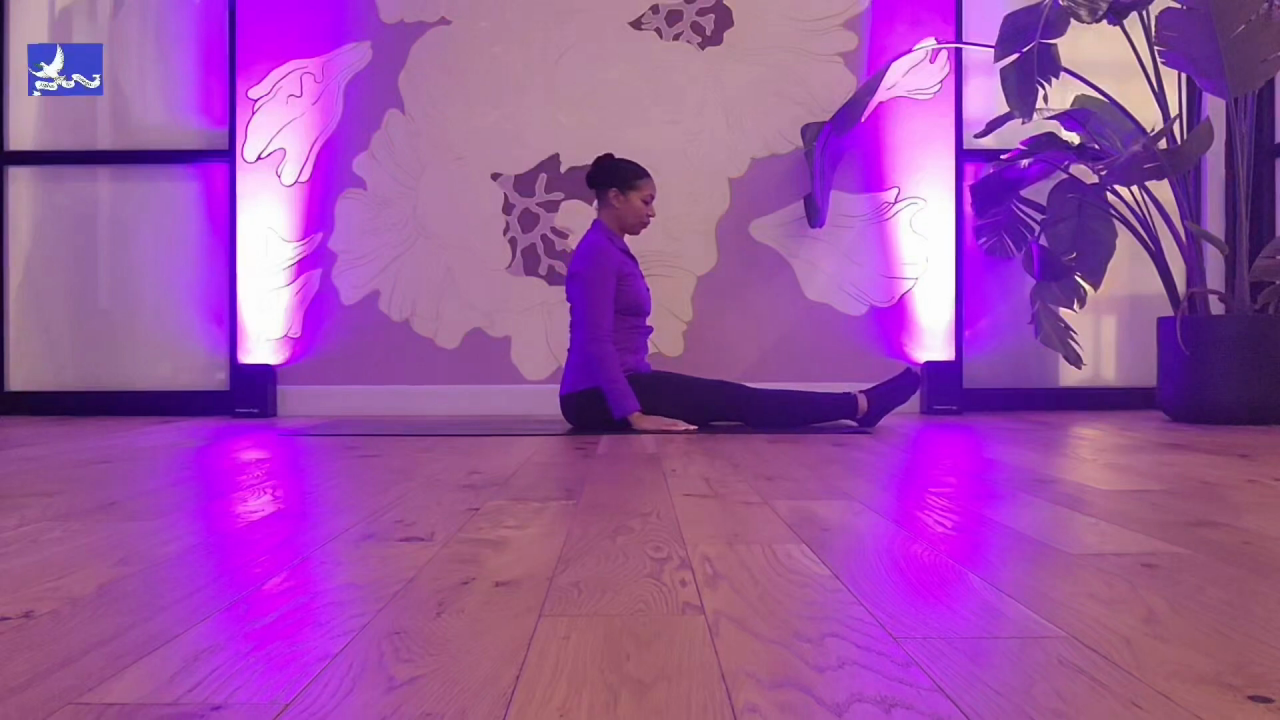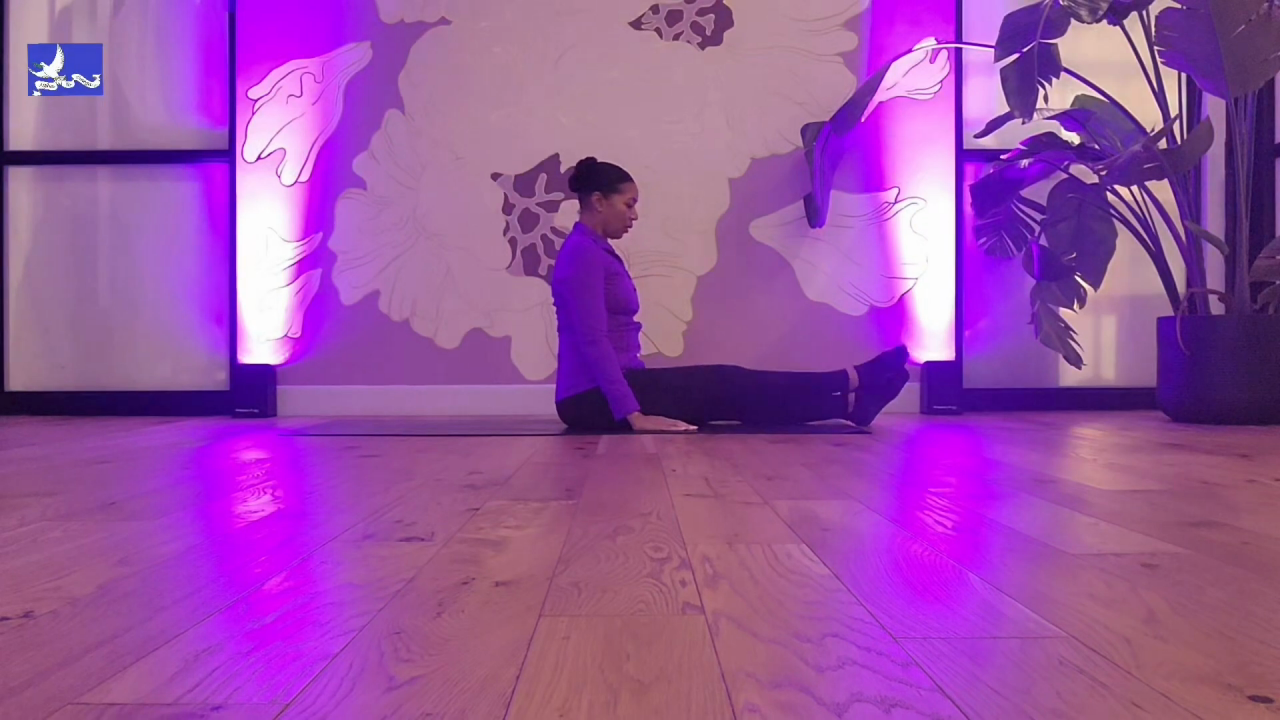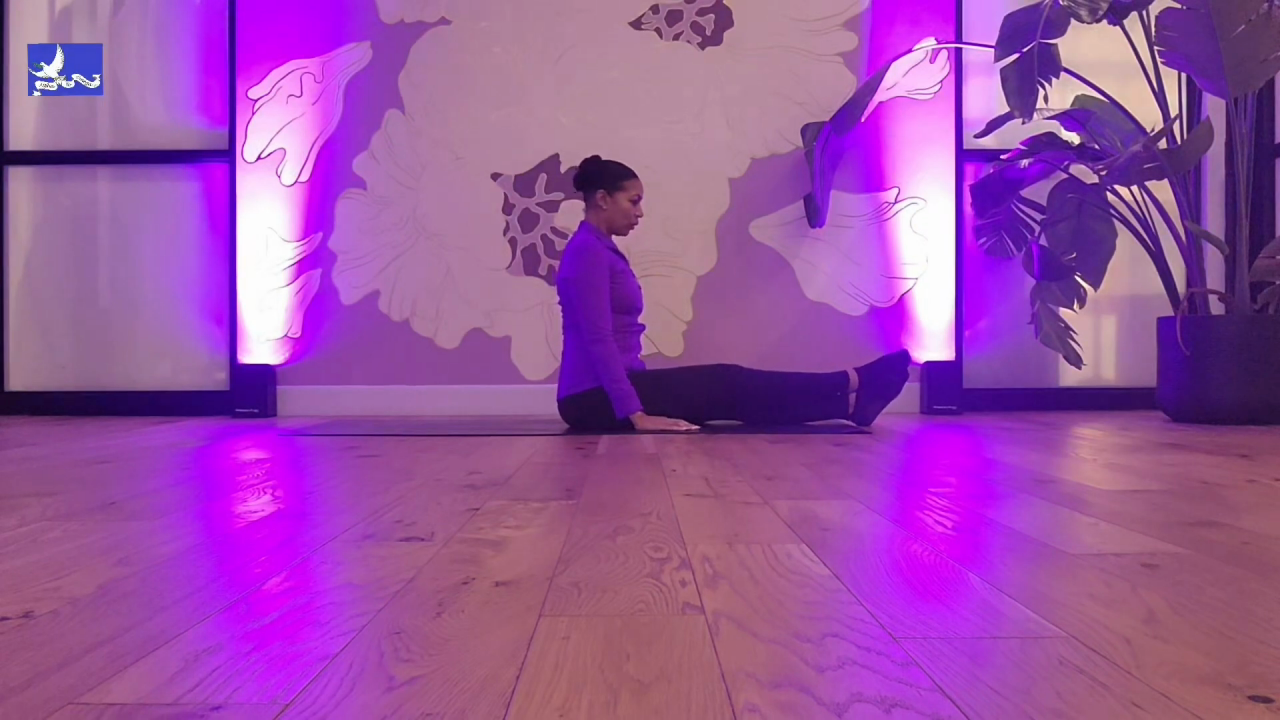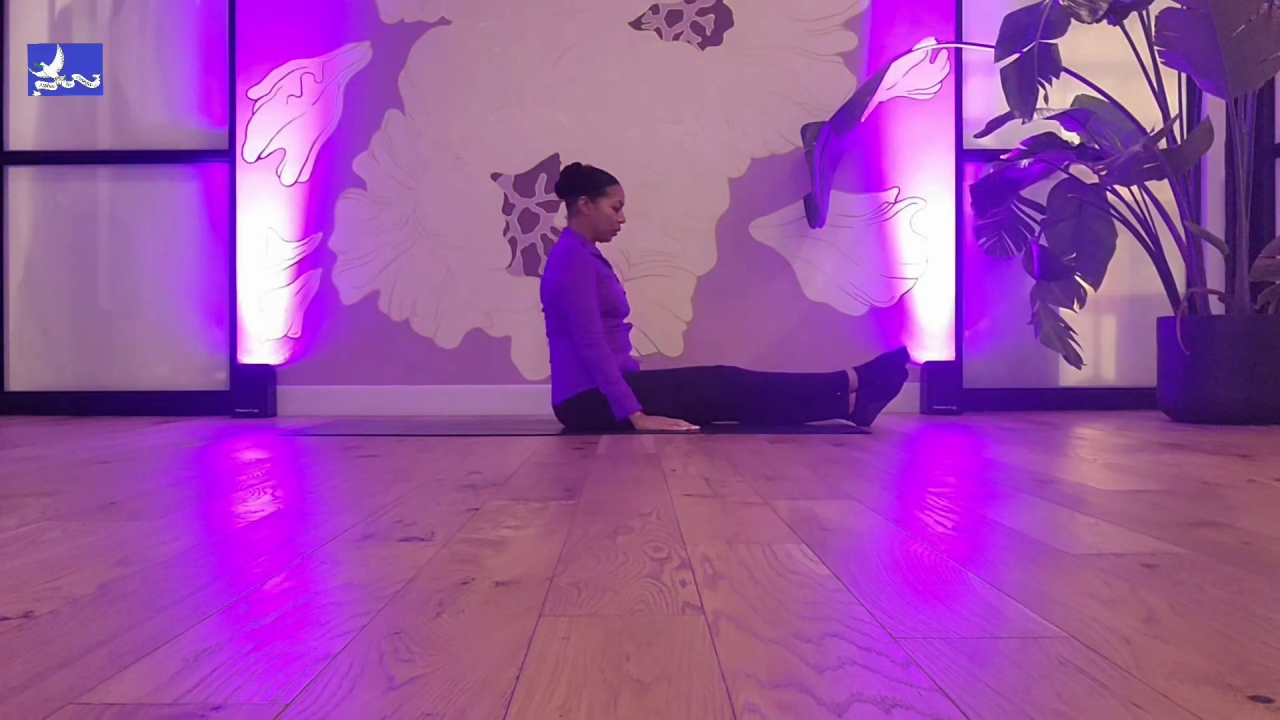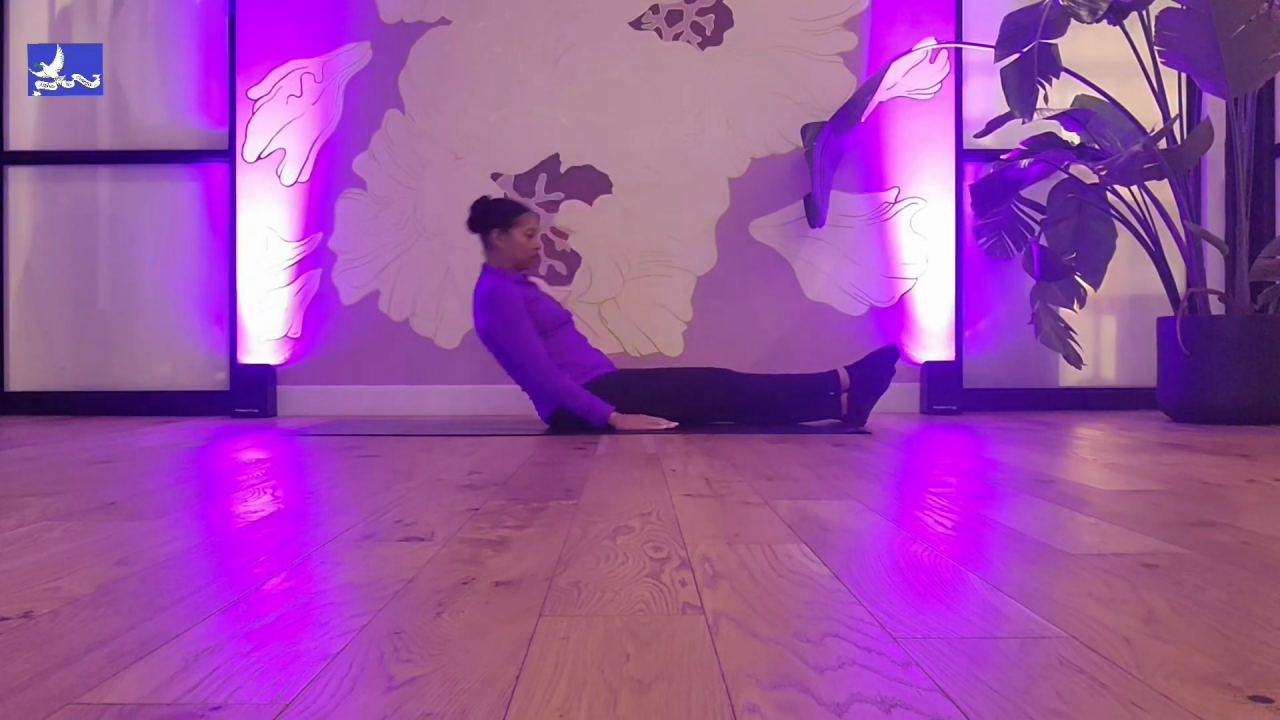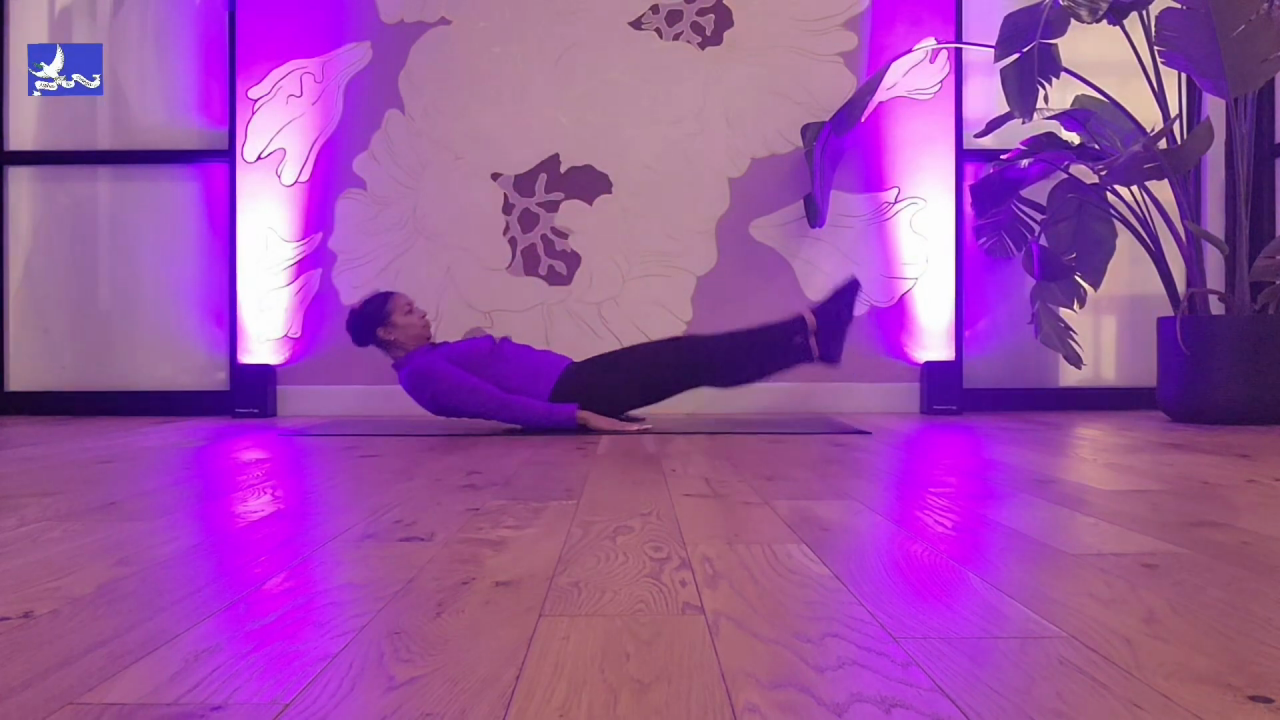
dt=0.7s
person 1, frame 1
left shoulder: (612, 250)
right shoulder: (598, 252)
right elbow: (596, 342)
left wrist: (641, 400)
right wrist: (634, 415)
left hip: (611, 394)
right hip: (597, 400)
left knee: (730, 398)
right knee: (732, 400)
left ankle: (855, 407)
right ankle: (858, 406)
person 1, frame 2
left shoulder: (595, 252)
right shoulder: (582, 254)
right elbow: (592, 341)
left wrist: (640, 401)
right wrist: (634, 415)
left hip: (606, 394)
right hip: (594, 401)
left knee: (730, 396)
right knee: (727, 383)
left ankle: (850, 404)
right ankle: (853, 379)
person 1, frame 3
left shoulder: (600, 250)
right shoulder: (587, 251)
right elbow: (598, 340)
left wrist: (643, 399)
right wrist: (636, 414)
left hip: (606, 393)
right hip: (595, 400)
left knee: (728, 393)
right knee: (727, 383)
left ankle: (849, 401)
right ankle: (852, 383)
person 1, frame 4
left shoulder: (583, 256)
right shoulder: (572, 258)
right elbow: (591, 344)
left wrist: (637, 402)
right wrist: (635, 414)
left hip: (602, 394)
right hip: (591, 402)
left knee: (726, 386)
right knee: (724, 385)
left ankle: (849, 398)
right ankle: (849, 386)
person 1, frame 5
left shoulder: (513, 286)
right shoulder: (497, 294)
right elbow: (539, 373)
left wrist: (613, 404)
right wrist: (612, 416)
left hip: (593, 391)
right hip: (578, 408)
left knee: (713, 386)
right knee: (714, 389)
left ankle: (840, 392)
right ankle: (840, 391)
person 1, frame 6
left shoulder: (433, 358)
right shoulder: (424, 373)
right elbow: (497, 406)
left wrist: (588, 410)
right wrist: (582, 415)
left hip: (569, 382)
right hip: (569, 397)
left knee: (688, 356)
right knee: (691, 359)
left ankle: (810, 332)
right ankle: (810, 337)
